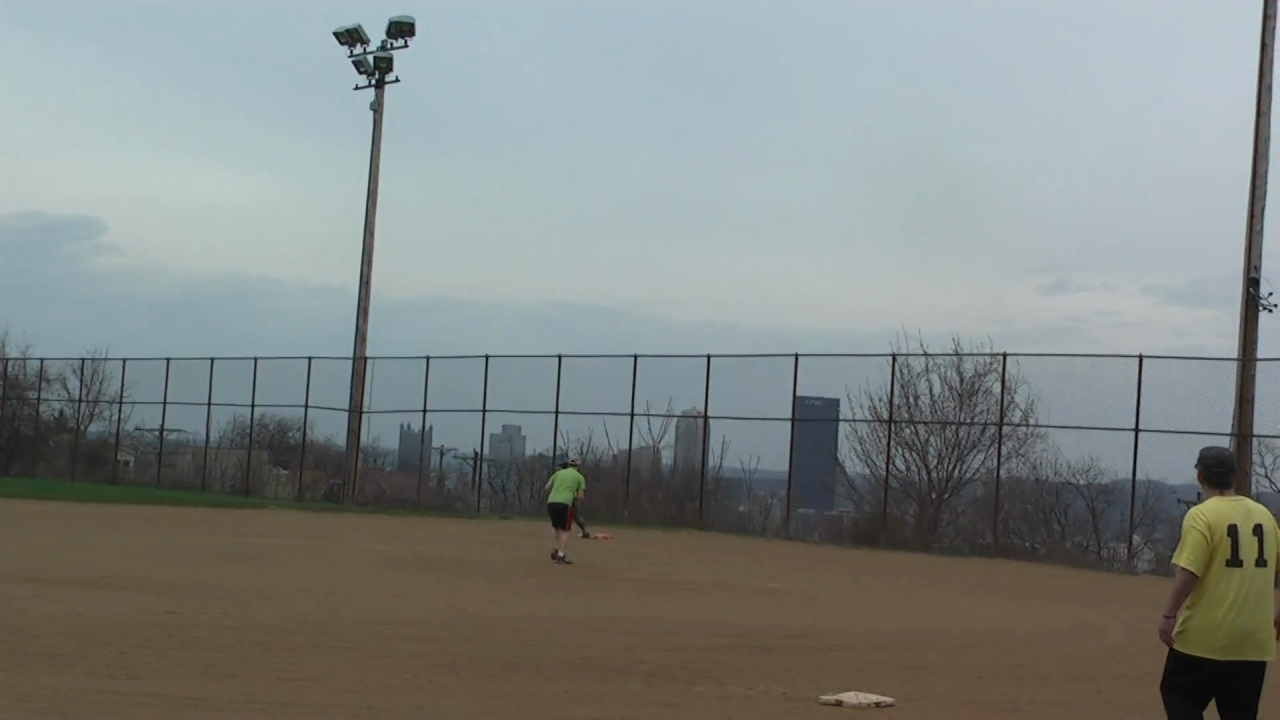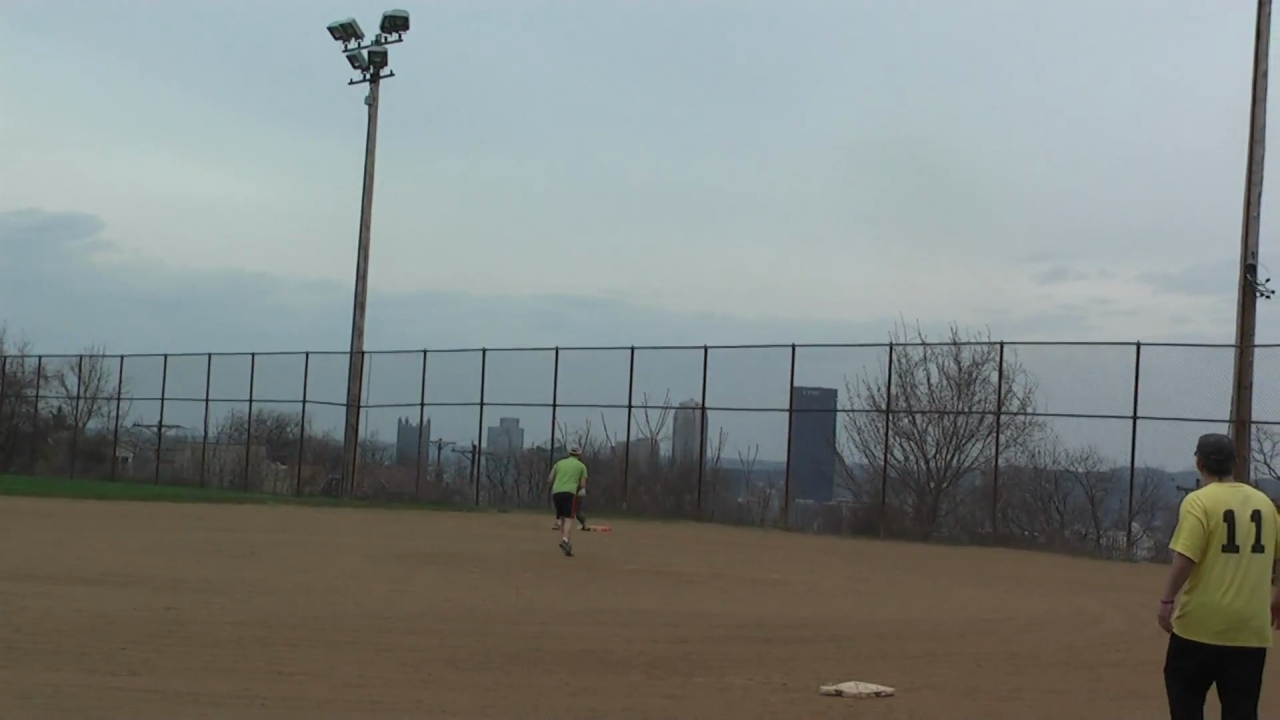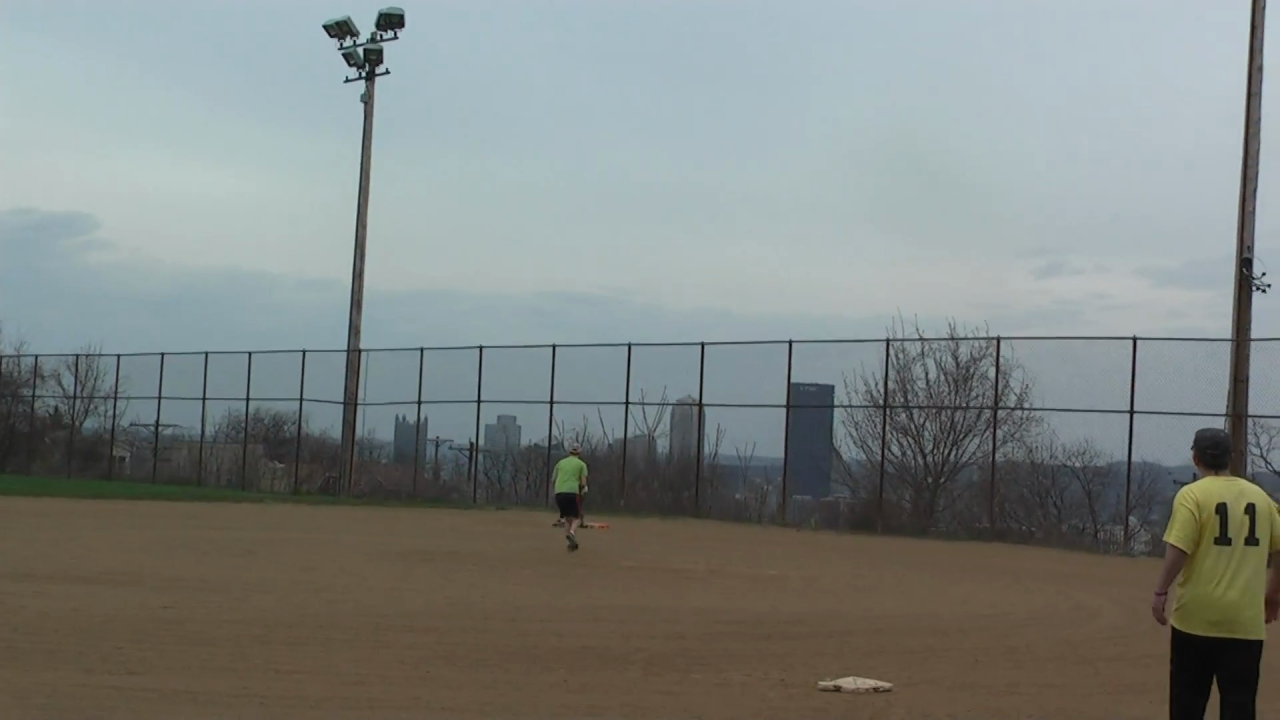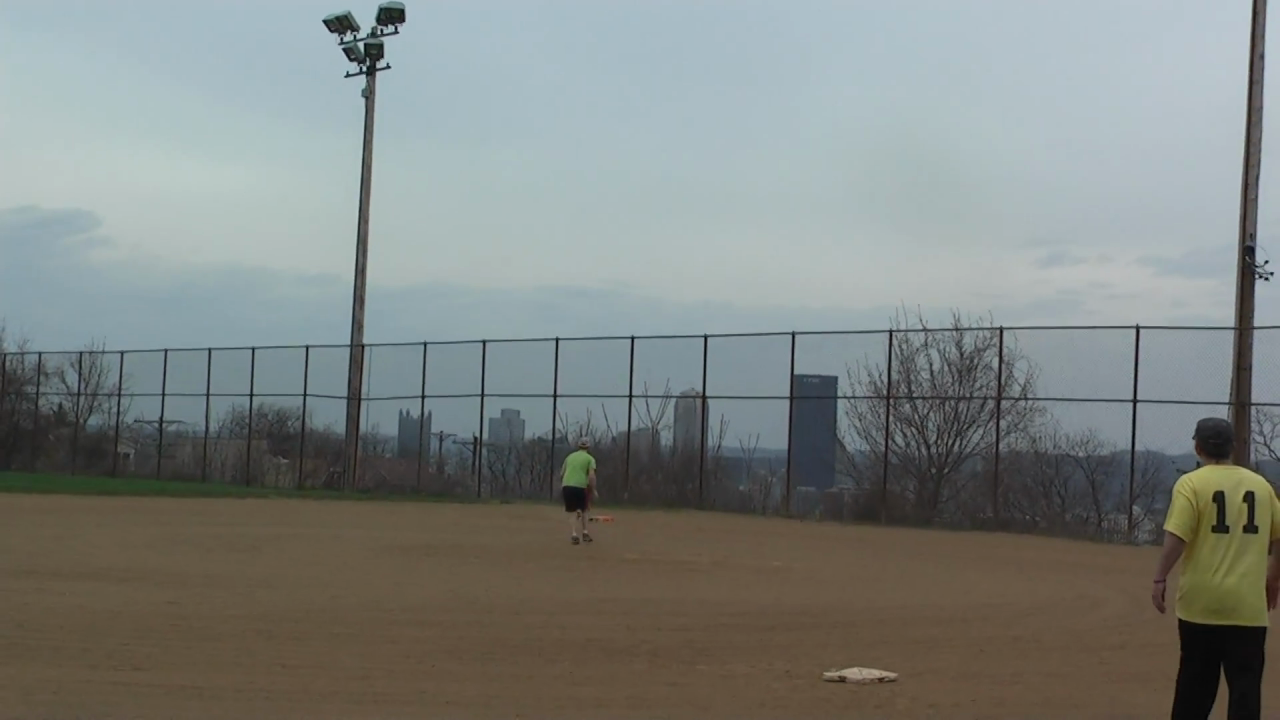
dt=0.1s
person 1, frame 1
left shoulder: (1201, 515)
left elbow: (1188, 573)
left wrist: (1169, 615)
left hip: (1204, 636)
right hip: (1253, 637)
left knee: (1178, 697)
person 1, frame 2
left shoulder: (1198, 501)
left elbow: (1185, 557)
left wrist: (1167, 599)
left hip: (1201, 619)
right hip: (1251, 623)
left knee: (1185, 692)
person 1, frame 3
left shoulder: (1192, 494)
left elbow: (1178, 550)
left wrist: (1160, 591)
left hip: (1198, 612)
right hip: (1246, 617)
left knee: (1188, 689)
right knee: (1240, 696)
person 1, frame 4
left shoulder: (1191, 483)
left elbow: (1176, 536)
left wrist: (1160, 579)
left hip: (1200, 599)
right hip: (1250, 603)
left knee: (1196, 673)
right knee: (1246, 682)
